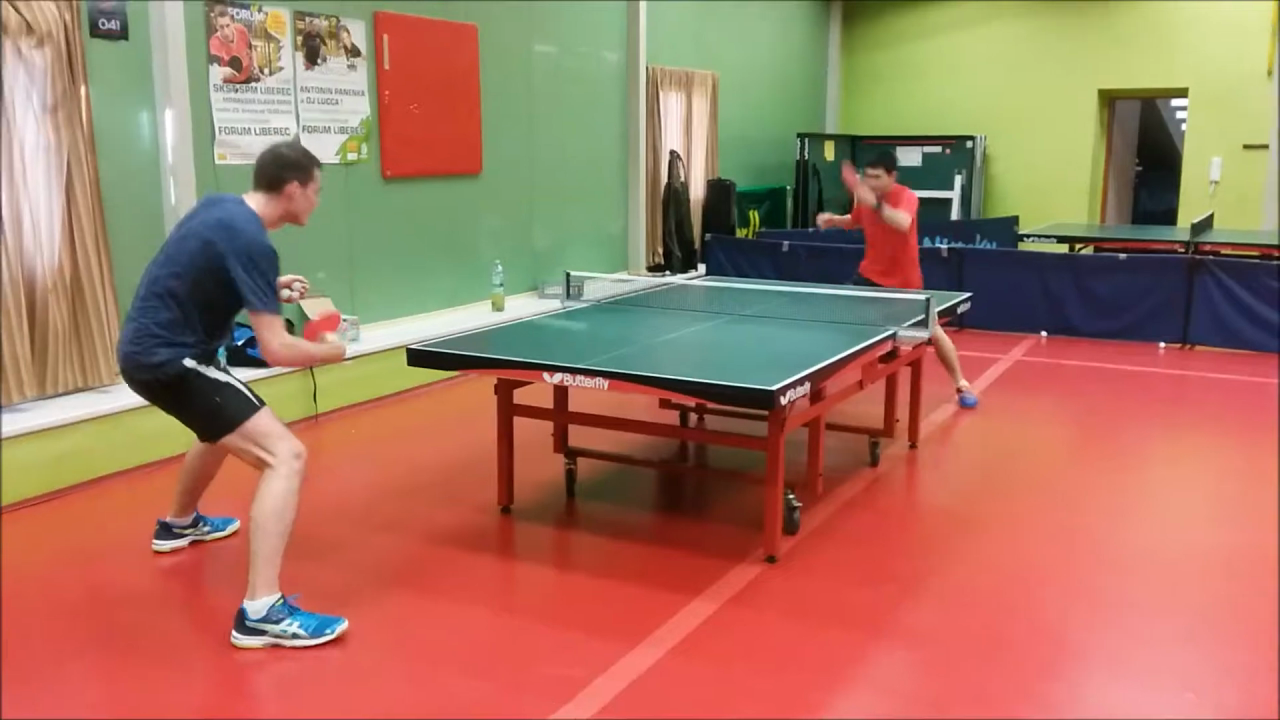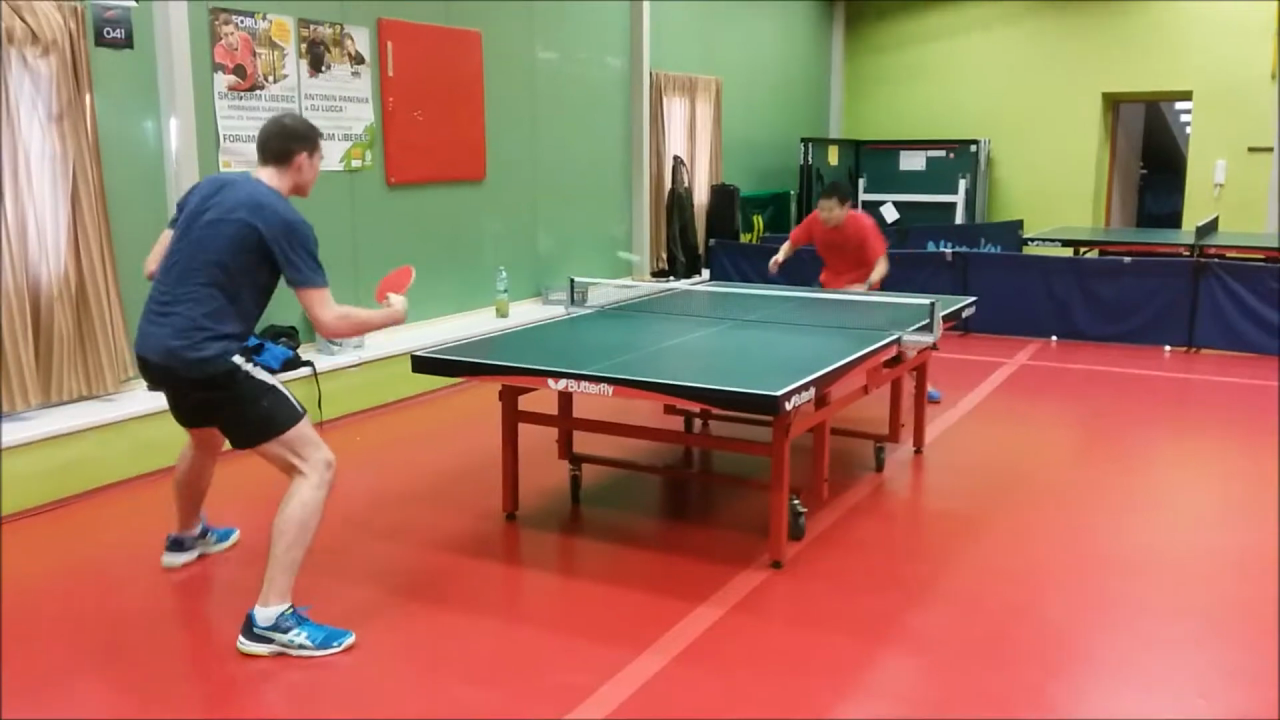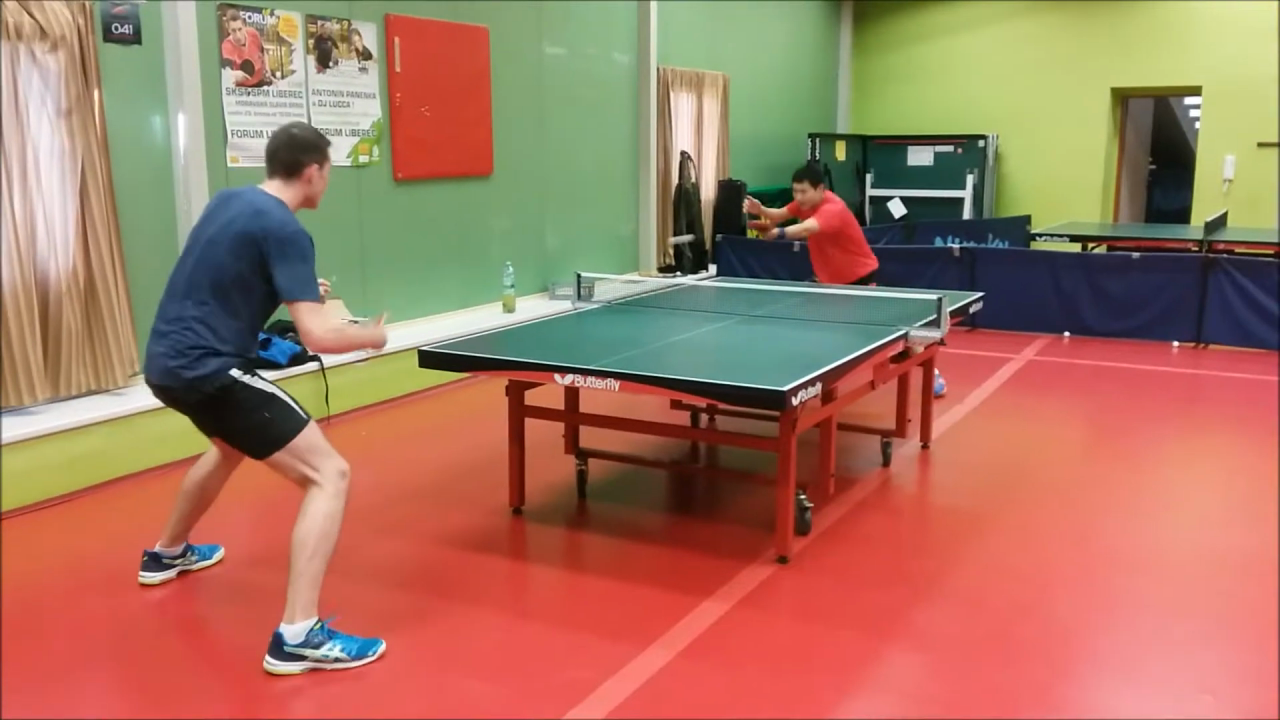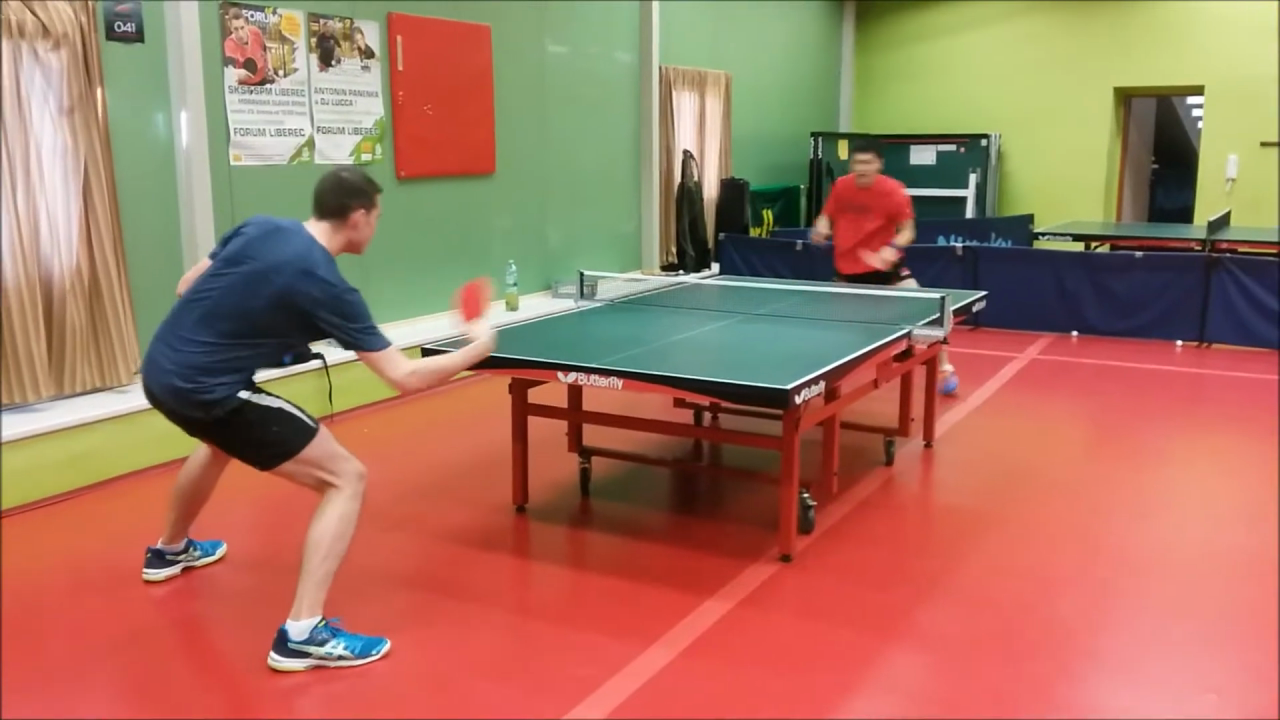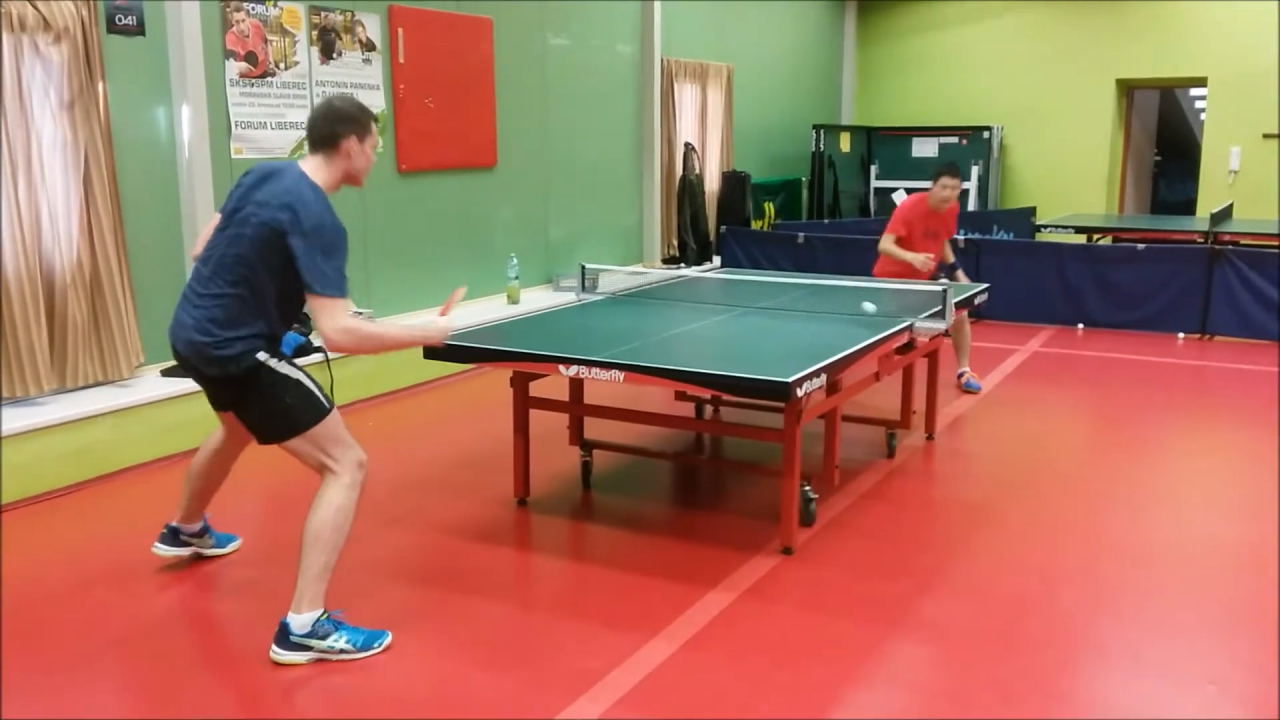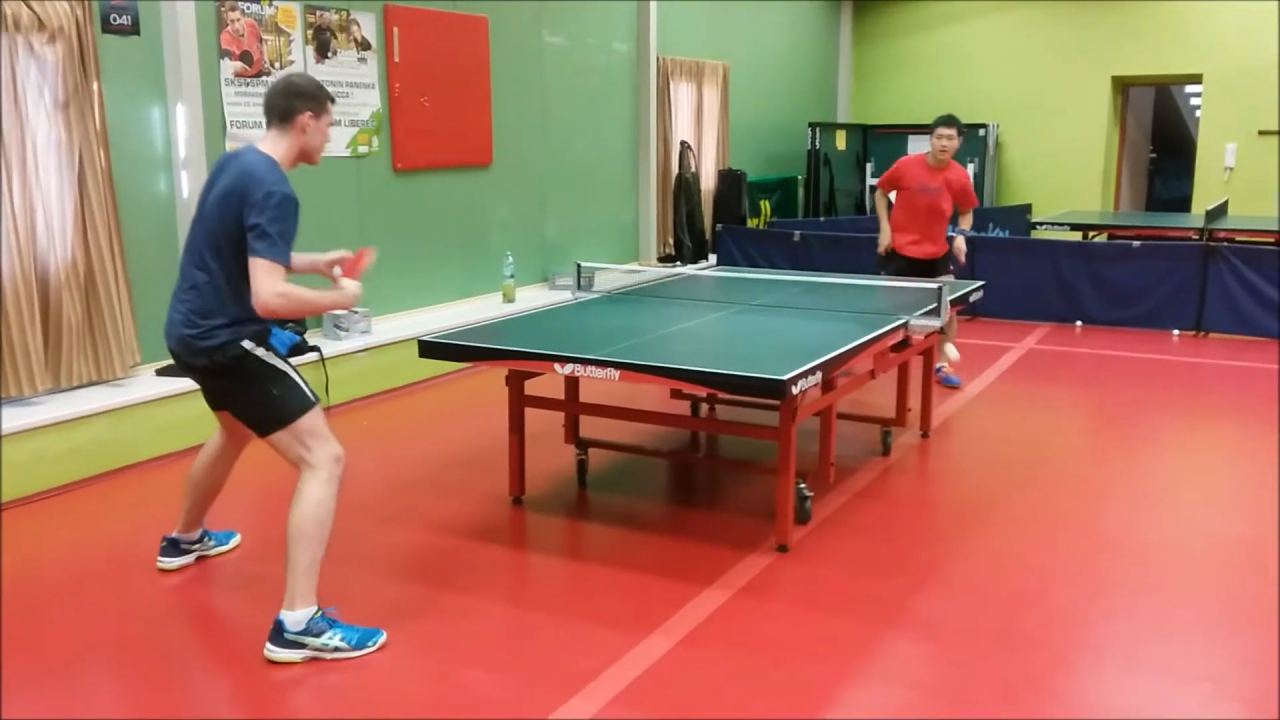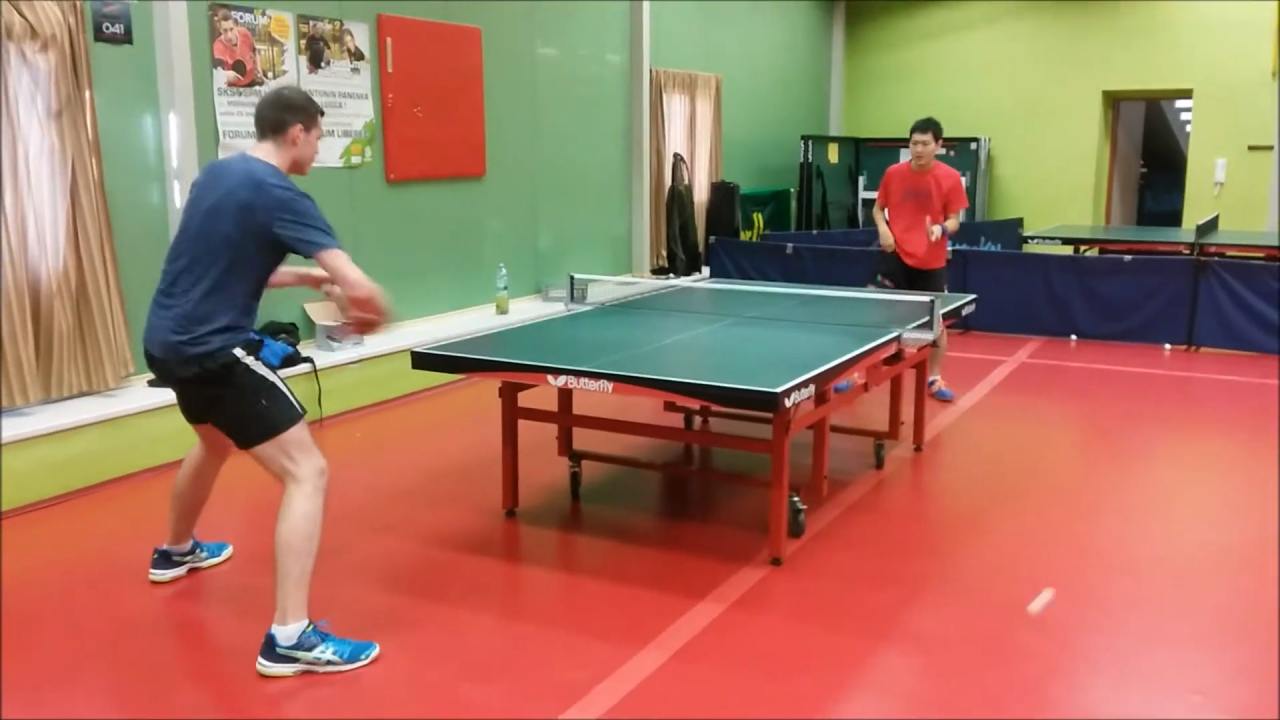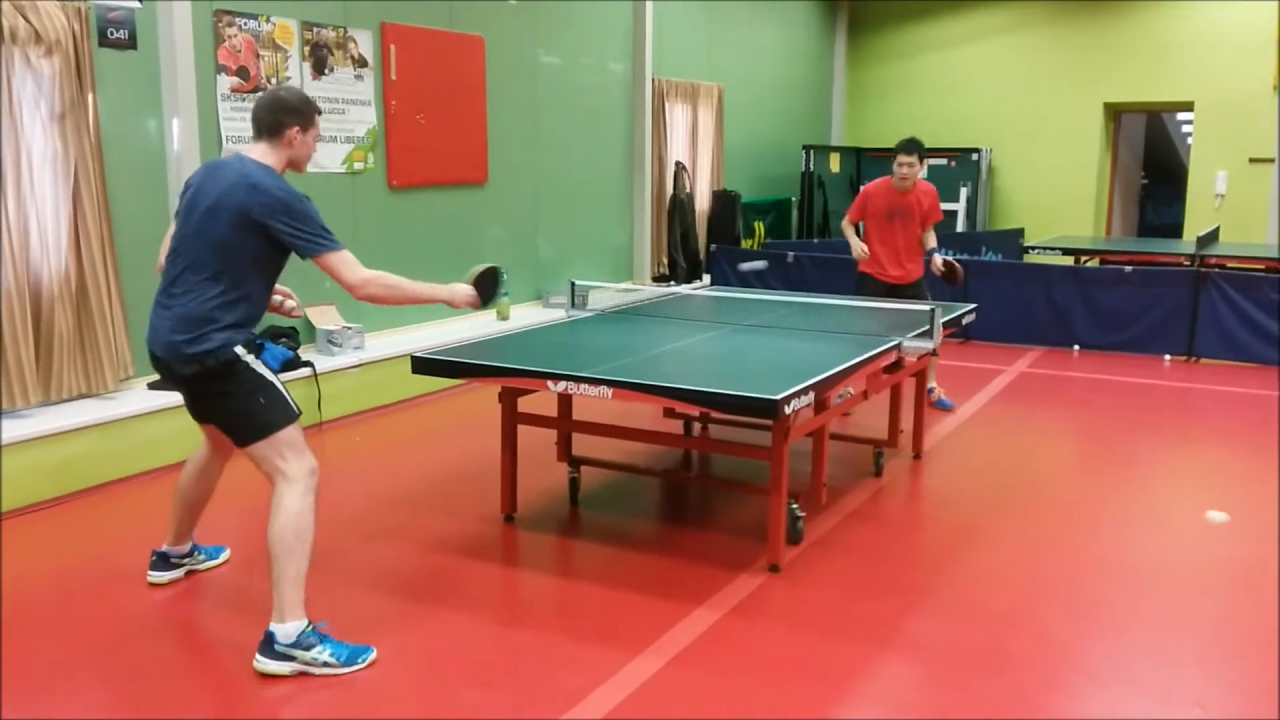
dt=0.3s
person 1, frame 1
left shoulder: (217, 205)
right shoulder: (255, 246)
right elbow: (276, 350)
left wrist: (268, 286)
right wrist: (330, 350)
left hip: (144, 349)
right hip: (166, 359)
left knee: (224, 423)
right knee: (285, 455)
left ankle: (179, 523)
right ankle: (261, 613)
person 1, frame 2
left shoulder: (208, 188)
right shoulder: (287, 223)
left elbow: (154, 268)
right elbow: (328, 322)
right wrist: (391, 315)
left hip: (154, 346)
right hip: (206, 356)
left knee: (206, 437)
right knee: (314, 466)
left ankle: (185, 538)
right ankle: (269, 618)
person 1, frame 3
left shoulder: (228, 201)
right shoulder: (287, 233)
right elbow: (320, 336)
left wrist: (297, 287)
right wrist: (373, 335)
left hip: (164, 362)
right hip: (208, 371)
left knee: (232, 444)
right knee: (329, 475)
left ankle: (167, 552)
right ankle: (297, 635)
person 1, frame 4
left shoulder: (257, 228)
right shoulder: (324, 287)
left elbow: (187, 288)
right elbow: (404, 378)
right wrist: (476, 348)
left hip: (163, 370)
right hip: (207, 390)
left knee: (221, 443)
right knee: (346, 479)
left ankle: (169, 550)
right ankle: (301, 634)
person 1, frame 5
left shoulder: (262, 174)
right shoulder: (319, 222)
left elbow: (203, 249)
right elbow: (337, 334)
right wrist: (426, 333)
left hip: (192, 333)
right hip: (235, 351)
left knee: (235, 432)
right knee: (345, 465)
left ankle: (183, 530)
right ankle: (302, 626)
person 1, frame 6
left shoulder: (233, 163)
right shoulder: (273, 191)
right elbow: (270, 299)
left wrist: (315, 261)
right wrist: (340, 297)
left hip: (190, 330)
right hip: (227, 341)
left knee: (235, 431)
right knee: (323, 459)
left ankle: (183, 538)
right ankle: (297, 623)
person 1, frame 7
left shoulder: (215, 174)
right shoulder: (279, 197)
right elbow: (360, 288)
left wrist: (306, 273)
right wrist: (372, 316)
left hip: (169, 340)
right hip: (212, 351)
left knee: (215, 442)
right knee: (306, 472)
left ankle: (180, 549)
right ankle: (291, 636)
person 1, frame 8
left shoulder: (208, 173)
right shoulder: (276, 197)
left elbow: (169, 260)
right elbow: (360, 281)
right wrist: (449, 293)
left hip: (169, 338)
right hip: (211, 349)
left knee: (219, 442)
right knee: (296, 472)
left ankle: (173, 552)
right ankle: (287, 635)
person 2, frame 1
left shoulder: (907, 197)
right shoulder: (865, 195)
left elbow: (904, 225)
left wrist: (875, 204)
right wrist: (834, 220)
left hip: (904, 280)
right hip: (870, 276)
left knee: (932, 331)
left ankle: (961, 384)
person 2, frame 2
left shoulder: (864, 225)
right shoulder: (815, 220)
left elbow: (882, 265)
right elbow: (792, 242)
left wrist: (865, 286)
right wrist: (781, 256)
left hip: (862, 288)
right hip: (830, 285)
person 2, frame 3
left shoulder: (833, 208)
right shoulder: (805, 203)
left elbow: (805, 229)
right elbow: (777, 216)
left wrist: (778, 232)
right wrist: (759, 210)
left hip: (859, 274)
right hip: (829, 276)
left ankle: (931, 372)
person 2, frame 4
left shoulder: (894, 190)
right shoulder: (841, 186)
left elbow: (908, 231)
right elbow: (827, 215)
left wrist: (893, 249)
right wrist: (821, 228)
left hip: (884, 264)
right hip: (847, 267)
left ankle: (945, 368)
person 2, frame 5
left shoulder: (953, 210)
right shoulder: (911, 207)
right elbow: (884, 245)
left wrist: (955, 269)
right wrist: (912, 258)
left hip: (928, 275)
right hip: (891, 277)
left knee: (959, 314)
left ankle: (964, 371)
person 2, frame 6
left shoulder: (960, 177)
right shoulder: (906, 165)
left elbow: (966, 213)
right elbow: (880, 192)
left wrist: (960, 235)
right wrist: (885, 227)
left hip: (936, 254)
right hip: (899, 250)
left ankle: (942, 366)
person 2, frame 7
left shoulder: (950, 177)
right shoulder: (894, 173)
left elbow: (954, 220)
right elbow: (878, 207)
left wrist: (941, 228)
right wrist: (882, 228)
left hip: (932, 262)
right hip: (895, 257)
left ankle: (934, 378)
person 2, frame 8
left shoulder: (928, 193)
right shoulder: (872, 191)
left elbow: (927, 230)
right elbow: (847, 222)
left wrist: (933, 253)
right wrist: (854, 241)
left hip: (911, 276)
right hip: (873, 274)
left ankle: (932, 387)
right ankle: (847, 387)
